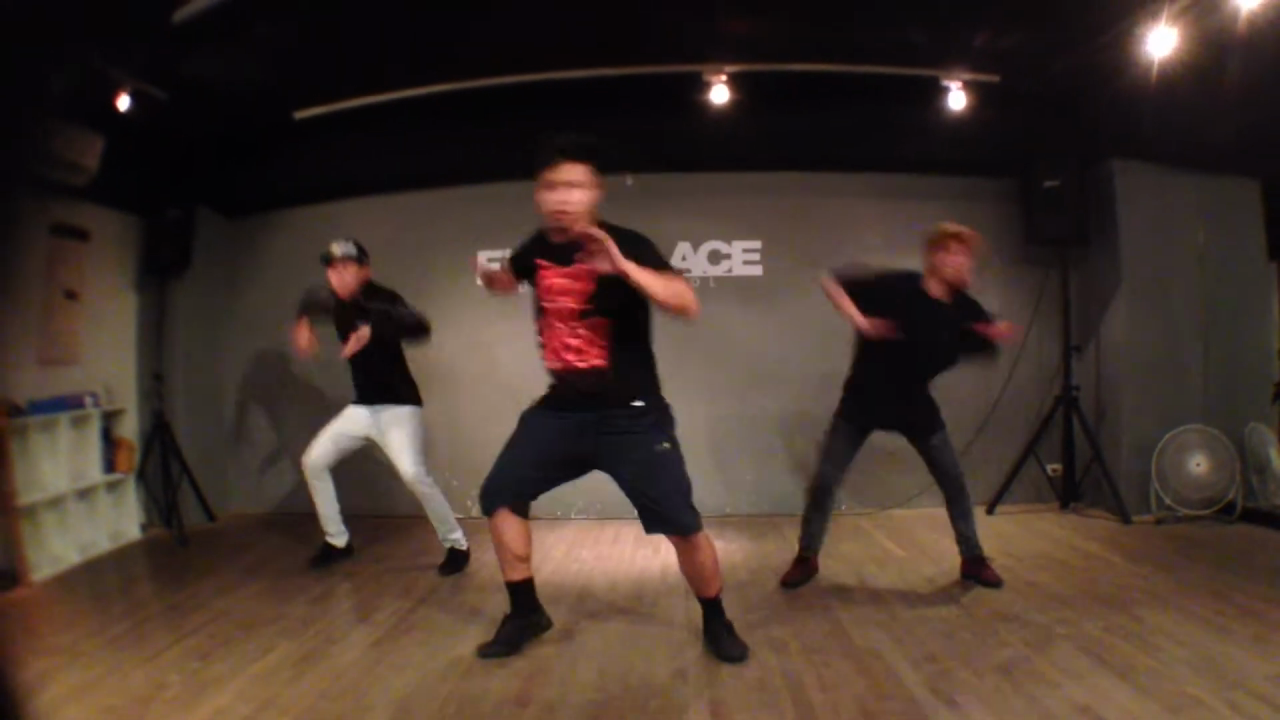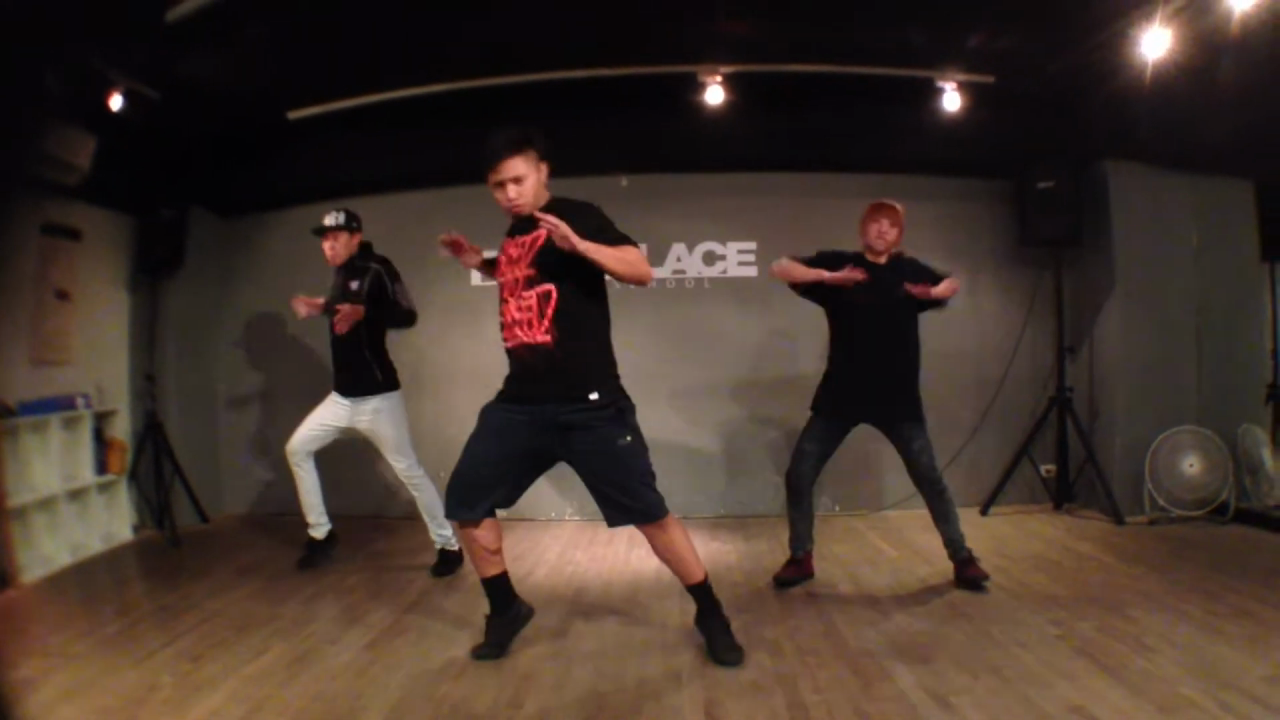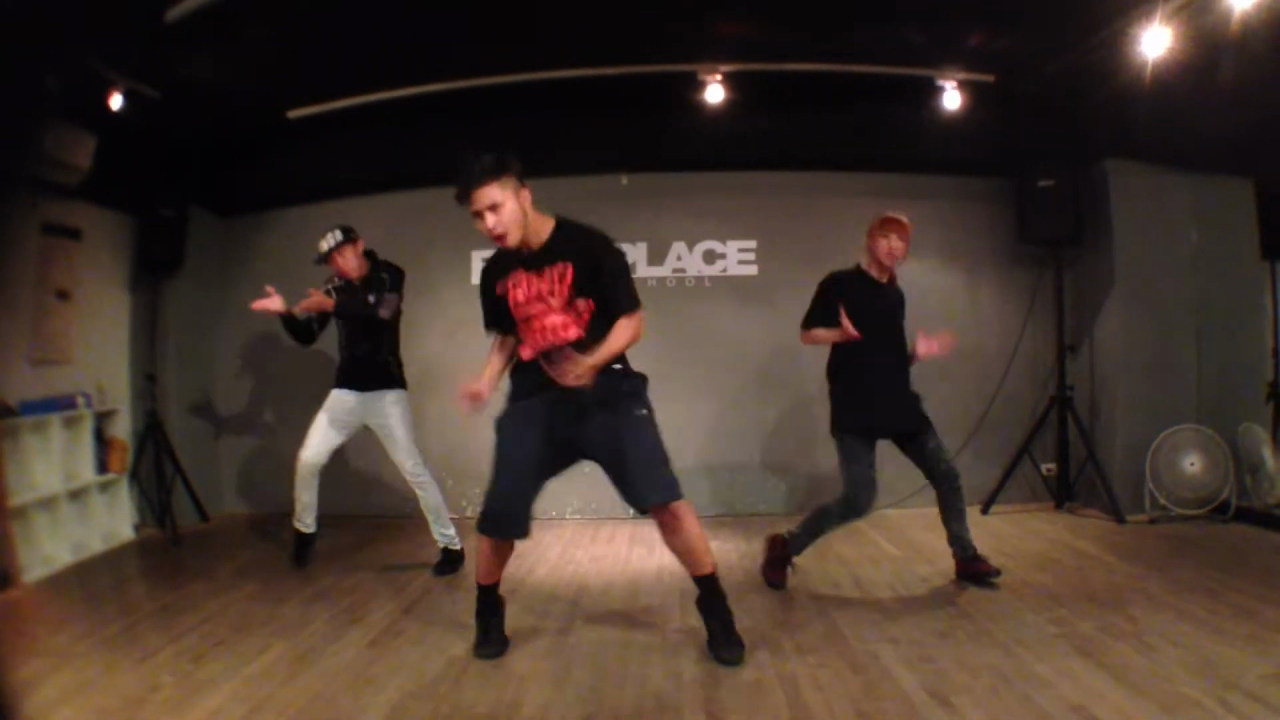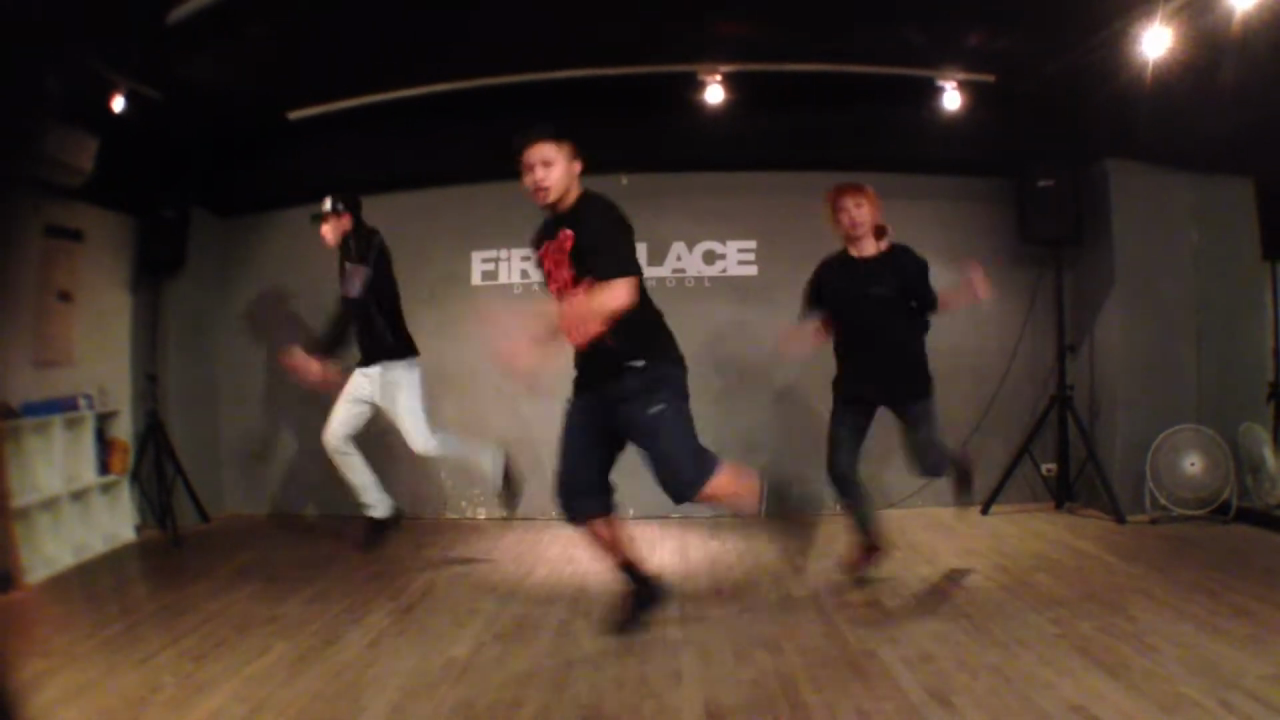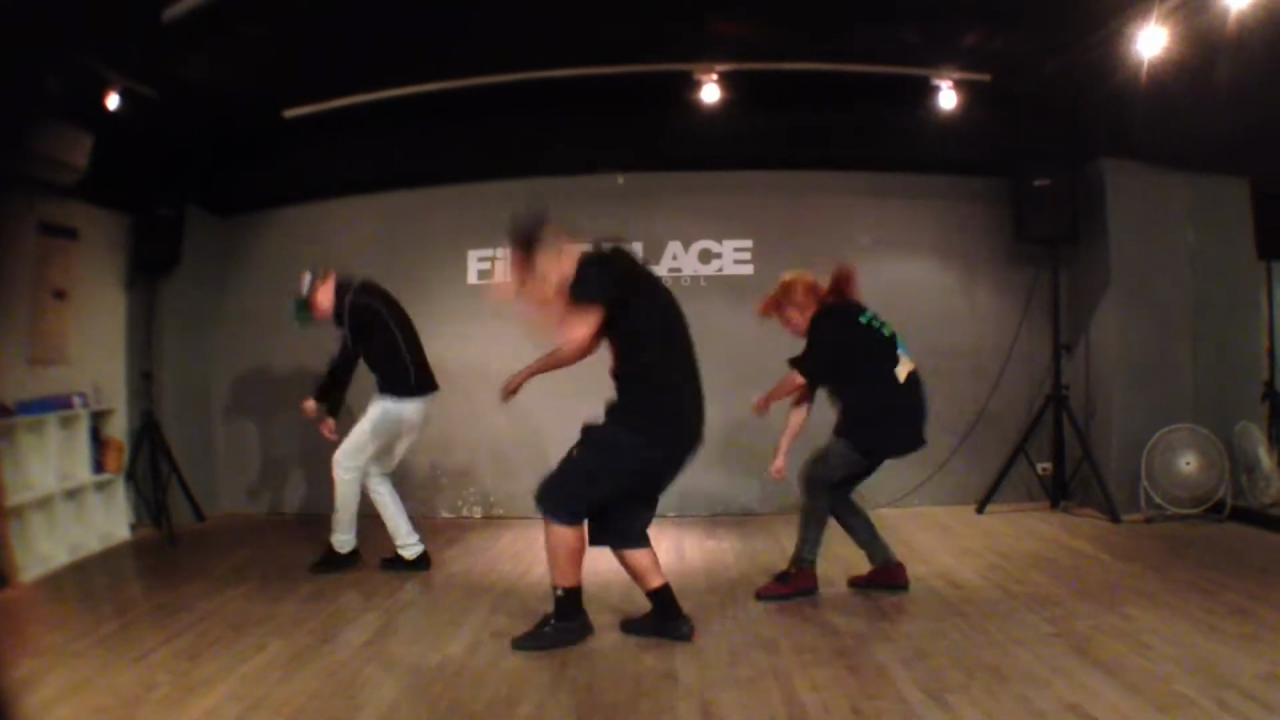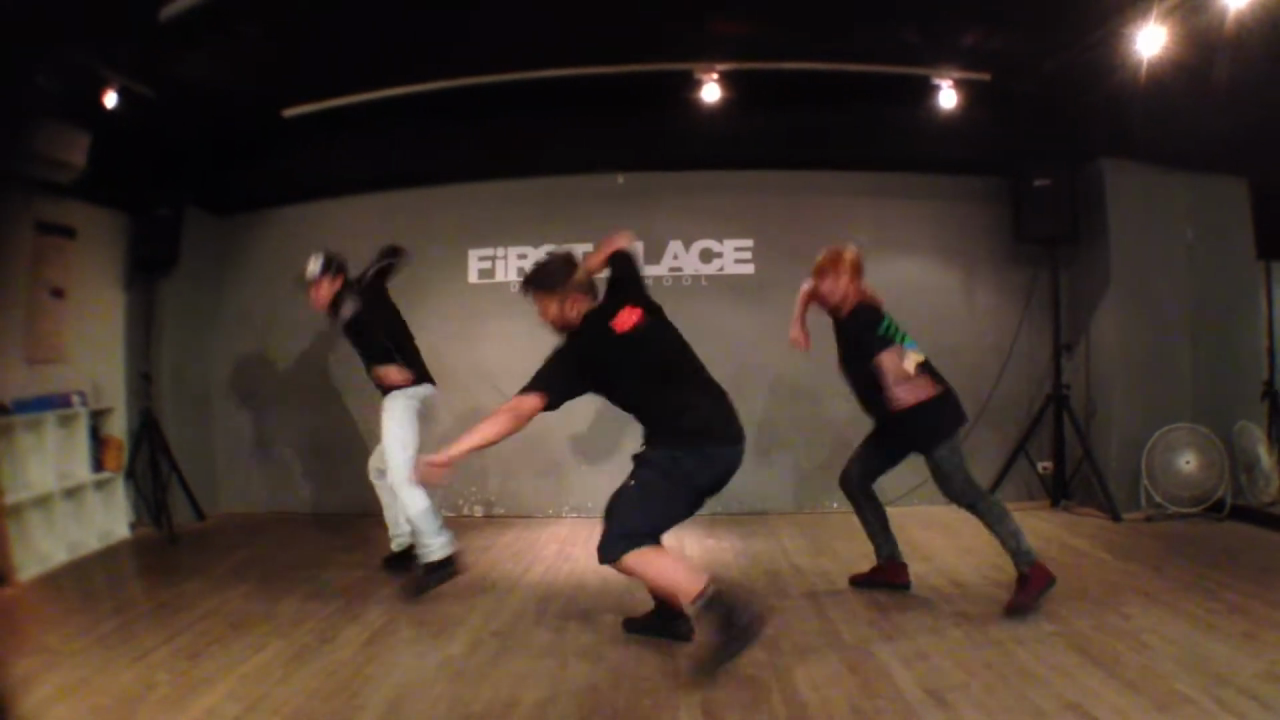
dt=0.4s
person 1, frame 1
left shoulder: (622, 244)
right shoulder: (537, 246)
left elbow: (687, 304)
right elbow: (510, 277)
left wrist: (621, 266)
right wrist: (497, 279)
left hip: (632, 413)
right hip: (562, 408)
left knee: (682, 525)
right knee: (500, 496)
left ankle: (715, 620)
right ankle: (526, 614)
person 1, frame 2
left shoulder: (574, 216)
right shoulder: (515, 231)
left elbow: (639, 270)
left wrist: (580, 245)
right wrist: (480, 263)
left hip: (587, 402)
right hip: (518, 403)
left knee: (648, 511)
right knee: (465, 503)
left ankle: (711, 615)
right ankle: (505, 610)
person 1, frame 3
left shoulder: (589, 245)
right shoulder: (496, 272)
left elbow: (632, 318)
left wrist: (592, 361)
right wrist: (486, 379)
left hip: (606, 391)
right hip: (534, 400)
left knee: (664, 500)
right knee: (500, 513)
left ankle: (716, 612)
right ankle: (489, 613)
person 1, frame 4
left shoulder: (595, 215)
right shoulder: (547, 234)
left elbow: (621, 293)
left wrist: (550, 319)
right wrist: (533, 338)
left hip: (639, 370)
right hip: (596, 379)
left knee: (687, 476)
right knee: (579, 496)
left ankle: (775, 503)
right ankle: (641, 584)
person 1, frame 5
left shoulder: (600, 267)
right shoulder: (612, 273)
left elbow: (576, 339)
right elbow: (583, 344)
left wrist: (528, 288)
right wrist: (526, 373)
left hip: (644, 423)
right hip: (676, 422)
left knee: (559, 501)
right knee: (614, 519)
left ankle: (568, 616)
right ankle: (669, 616)
person 1, frame 6
left shoulder: (576, 352)
right shoulder: (628, 295)
left elbow: (517, 413)
right elbow: (617, 245)
left wrist: (451, 453)
right wrist: (579, 273)
left hip: (690, 447)
right hip: (720, 438)
left knee: (623, 544)
right knee: (630, 525)
left ankle: (726, 613)
right ankle: (674, 612)
person 2, frame 1
left shoulder: (963, 307)
right shoulder: (894, 288)
left elbow: (991, 339)
right elbow: (834, 284)
left wrist: (998, 335)
right wrist: (860, 321)
left hip: (914, 401)
right hip: (863, 396)
left knee: (952, 477)
right knee: (827, 477)
left ankle: (973, 558)
right ankle: (806, 557)
person 2, frame 2
left shoulder: (907, 268)
right shoulder: (839, 262)
left elbow: (951, 284)
right elbow: (780, 268)
left wrist: (933, 292)
right wrist: (827, 276)
left hip: (897, 395)
right hip: (840, 394)
left knee: (929, 477)
right knee: (799, 475)
left ankle: (962, 558)
right ankle: (801, 557)
person 2, frame 3
left shoulder: (894, 293)
right shoulder: (841, 284)
right elbow: (809, 334)
left wrist: (919, 349)
right wrist: (841, 334)
left hip: (900, 404)
right hip: (856, 407)
left knee: (946, 475)
right knee: (857, 501)
left ankle: (966, 557)
right ankle: (783, 549)
person 2, frame 4
left shoulder: (903, 260)
right shoulder: (831, 270)
left elbow: (929, 305)
right elbow: (821, 321)
left wrist: (966, 294)
right wrist: (804, 333)
left hip: (905, 374)
right hip: (855, 380)
left knee: (928, 460)
right knee: (839, 466)
left ankle: (957, 465)
right ankle: (868, 538)
person 2, frame 5
left shoulder: (835, 322)
right shoulder: (828, 329)
left elbow: (798, 378)
right elbow: (804, 396)
left wrist: (765, 400)
right wrist: (782, 452)
left hip: (887, 415)
right hip: (881, 414)
left knee: (816, 478)
right knee: (831, 487)
left ankle: (802, 572)
right ankle: (887, 566)
person 2, frame 6
left shoulder: (859, 318)
right shoulder: (846, 312)
left elbow: (884, 353)
right elbow: (809, 286)
left wrist: (900, 385)
right wrist: (799, 322)
left hip: (925, 413)
right hip: (902, 416)
left knee: (961, 490)
right knee: (854, 479)
left ankle: (1031, 571)
right ankle: (891, 565)
person 3, frame 1
left shoulder: (382, 301)
right shoulder: (334, 299)
left elbow: (420, 329)
right elbow: (310, 303)
left wrist: (373, 331)
right wrist: (303, 326)
left hip: (399, 406)
right hip: (362, 407)
left knee: (414, 475)
right knee: (313, 462)
left ankle: (456, 545)
right ankle: (337, 542)
person 3, frame 2
left shoulder: (377, 269)
right shoulder: (343, 273)
left elbow: (406, 316)
left wrist: (364, 312)
right wrist: (323, 307)
left hip: (377, 395)
right hip: (342, 395)
left knee: (408, 469)
right knee: (297, 448)
left ankle: (449, 546)
right ankle: (321, 533)
person 3, frame 3
left shoulder: (391, 276)
right shoulder: (335, 288)
left elbow: (381, 323)
right elbow: (306, 335)
left wrist: (335, 305)
right wrist: (284, 312)
left hip: (388, 393)
right hip: (346, 392)
left knee: (413, 470)
right knee: (308, 461)
left ankle: (449, 544)
right ankle: (305, 530)
person 3, frame 4
left shoulder: (362, 244)
right shoulder: (354, 250)
left elbow: (353, 307)
left wrist: (319, 356)
right wrist: (318, 357)
left hip: (395, 364)
right hip: (370, 367)
left knee: (422, 443)
right knee: (334, 439)
left ankle: (495, 465)
right ankle: (380, 511)
person 3, frame 5
left shoulder: (354, 300)
right shoulder: (359, 302)
left elbow: (345, 361)
right elbow: (348, 362)
left wrist: (319, 400)
right wrist: (330, 412)
left hip: (400, 398)
right hip: (411, 397)
left knee: (346, 465)
right knee: (374, 474)
left ankle: (343, 548)
right ankle: (411, 551)
person 3, frame 6
left shoulder: (352, 298)
right shoulder: (365, 288)
right elbow: (393, 255)
left wrist: (384, 363)
left hip: (406, 391)
right hip: (412, 386)
left knee: (399, 476)
right knee: (379, 468)
left ankle: (438, 557)
right ankle: (403, 548)
